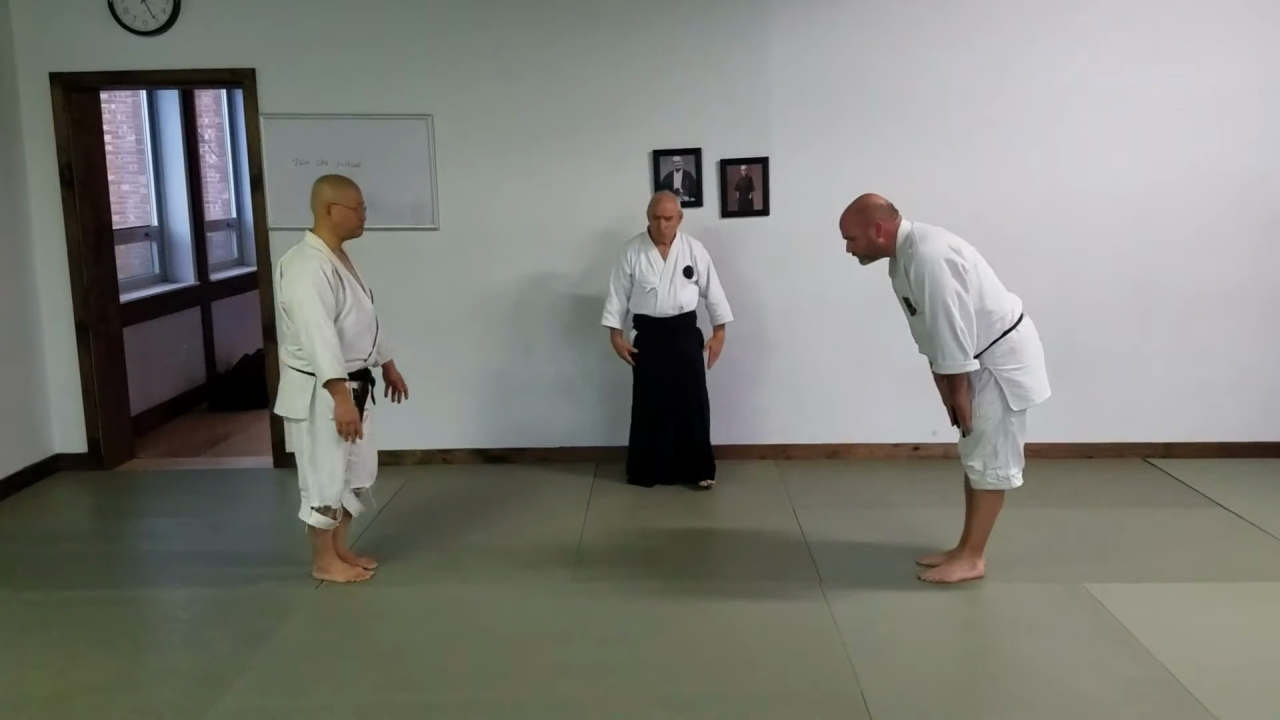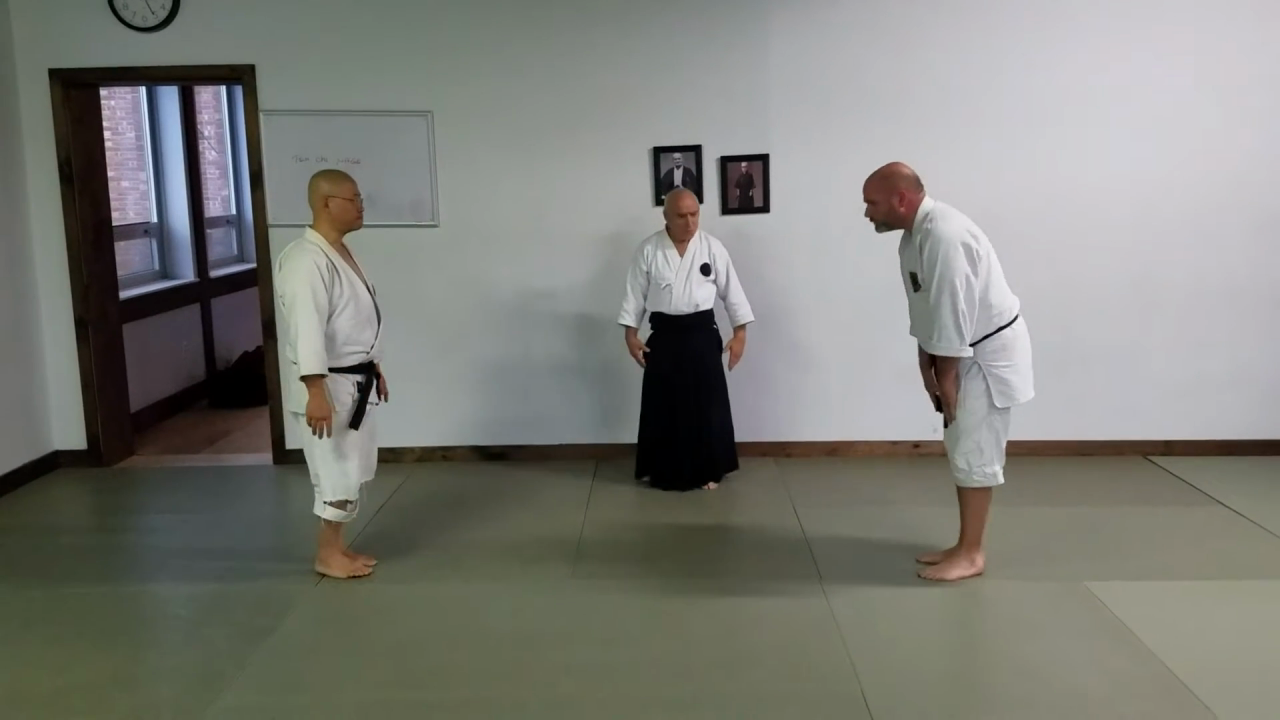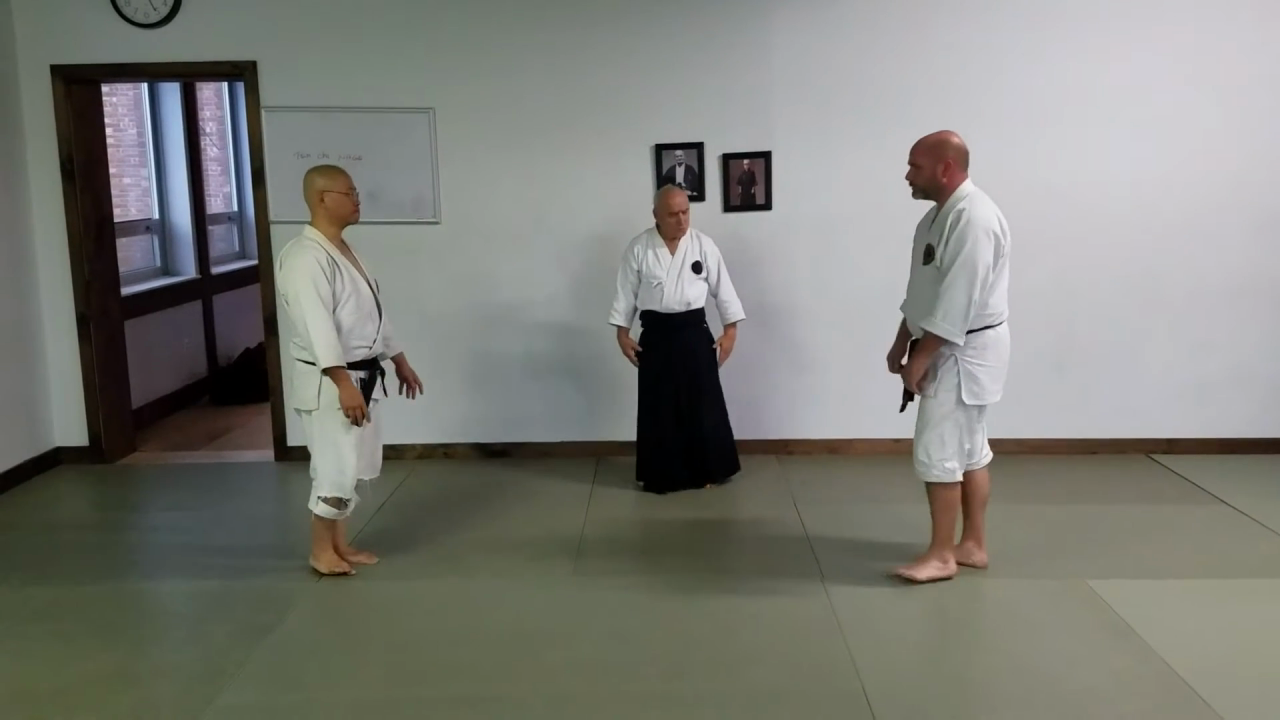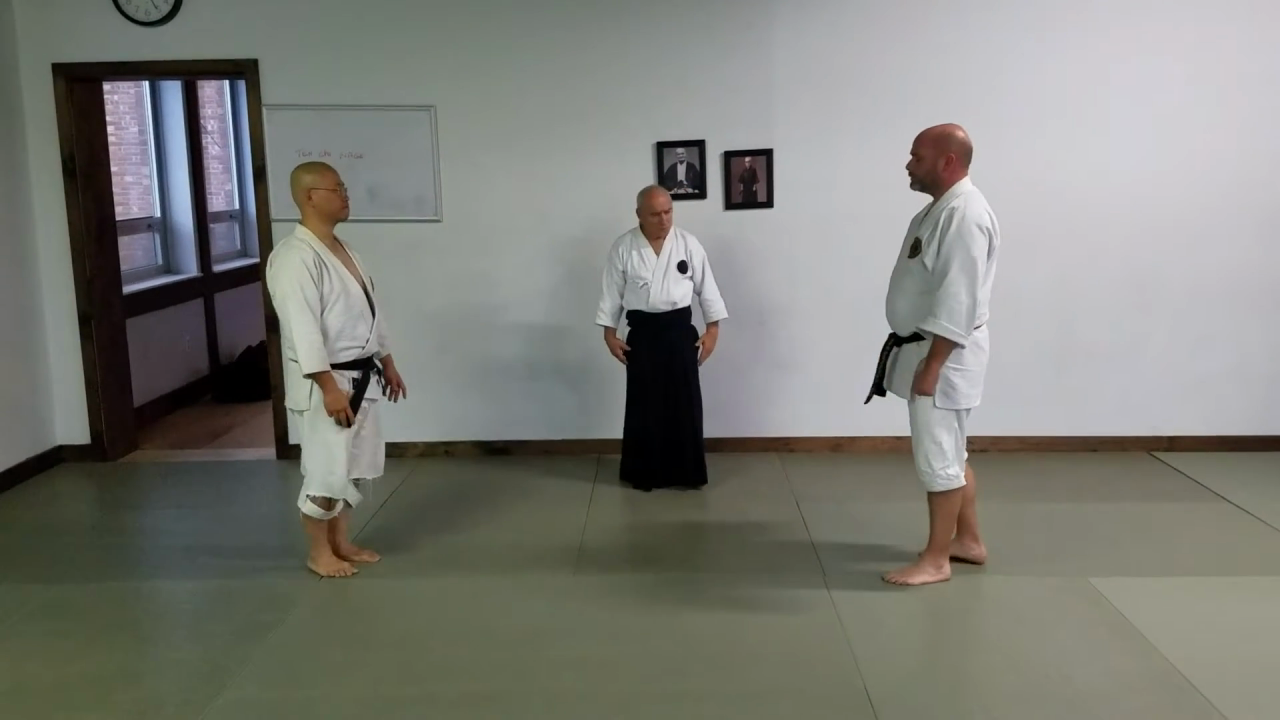
dt=0.4s
person 1, frame 1
left shoulder: (926, 256)
right shoulder: (905, 252)
left elbow: (952, 330)
right elbow: (933, 330)
left wrist: (959, 392)
right wrist: (945, 387)
left hip: (1002, 356)
right hip: (983, 356)
left knee: (990, 458)
right knee: (976, 454)
left ankle: (971, 557)
right ankle: (966, 547)
person 1, frame 2
left shoulder: (943, 235)
right shoulder: (916, 233)
left elbow: (952, 315)
right elbow: (925, 309)
left wrist: (945, 377)
right wrist: (927, 367)
left hip: (989, 354)
right hip: (970, 354)
left knee: (973, 455)
right knee: (965, 451)
left ankle: (970, 554)
right ankle: (966, 546)
person 1, frame 3
left shoulder: (972, 217)
right shoulder: (941, 212)
left elbow: (956, 302)
right elbow: (921, 290)
left wrist: (920, 358)
right wrist: (901, 342)
left hip: (965, 352)
right hip: (951, 351)
left knee: (936, 452)
right knee: (968, 450)
left ankle: (941, 555)
right ankle: (973, 544)
person 1, frame 4
left shoulder: (965, 215)
right shoulder: (942, 208)
left elbow: (958, 302)
left wrist: (933, 367)
right wrist: (924, 359)
left hip: (943, 353)
right hip: (927, 348)
left knee: (938, 457)
right knee: (948, 451)
left ankle: (936, 560)
right ankle: (969, 540)
person 2, frame 1
left shoulder: (338, 257)
right shoulder: (307, 265)
left elbow: (362, 321)
right elbow: (318, 335)
left wrist: (387, 365)
right wrist: (340, 397)
left hip: (350, 384)
right hip: (319, 391)
left knee: (356, 472)
right knee: (326, 477)
left ankle: (339, 548)
right ankle: (324, 561)
person 2, frame 2
left shoulder: (341, 253)
right shoulder: (306, 260)
right elbow: (307, 331)
left wrist: (376, 368)
right wrist: (317, 393)
left hip: (355, 380)
right hip: (327, 384)
left knee: (353, 469)
right knee: (337, 471)
left ankle: (337, 547)
right ankle: (327, 555)
person 2, frame 3
left shoulder: (343, 250)
right shoulder: (306, 257)
left elbow: (371, 312)
right elbow: (318, 327)
left wrist: (399, 360)
right wrist: (344, 383)
left hip: (361, 375)
right hip: (327, 381)
left knee: (353, 466)
right knee: (335, 468)
left ankle: (339, 543)
right ankle: (320, 550)
person 2, frame 4
left shoulder: (341, 249)
right shoulder: (295, 257)
left elbow: (367, 310)
right elbow: (303, 329)
left wrist: (387, 362)
right wrist: (329, 387)
left hip: (360, 376)
right hip: (323, 382)
left knee: (357, 465)
right knee: (325, 469)
left ankle: (340, 540)
right ankle: (319, 552)
person 3, frame 1
left shoulder: (693, 249)
right shoulder: (632, 251)
left elbow: (712, 291)
right elbow: (618, 295)
left wrist: (719, 332)
right wrist: (616, 335)
left hip: (685, 334)
right hip: (648, 336)
left knee: (692, 403)
right knee: (649, 406)
left ankle: (699, 470)
right ankle: (647, 470)
person 3, frame 2
left shoulder: (712, 247)
right shoulder: (648, 249)
left elbow: (731, 291)
right elbow: (635, 293)
left wrist: (739, 333)
right wrist: (631, 334)
left hip: (701, 334)
right hip: (663, 335)
left knee: (706, 405)
right knee: (660, 406)
left ankle: (706, 471)
right ankle: (659, 470)
person 3, frame 3
left shoulder: (703, 244)
right shoulder: (638, 248)
left elbow: (722, 288)
right elbow: (626, 292)
left wrist: (730, 330)
right wrist: (622, 333)
left hip: (693, 332)
right hip: (655, 334)
left knee: (703, 403)
right knee: (656, 407)
left ankle: (707, 470)
right ankle: (657, 474)
person 3, frame 4
left shoulder: (688, 244)
right shoulder: (623, 248)
left elbow: (706, 287)
right elbow: (612, 292)
left wrist: (712, 330)
right wrist: (610, 333)
left hip: (679, 331)
right hip: (642, 333)
left knee: (685, 403)
right knee: (644, 405)
left ankle: (687, 471)
right ankle: (646, 472)
